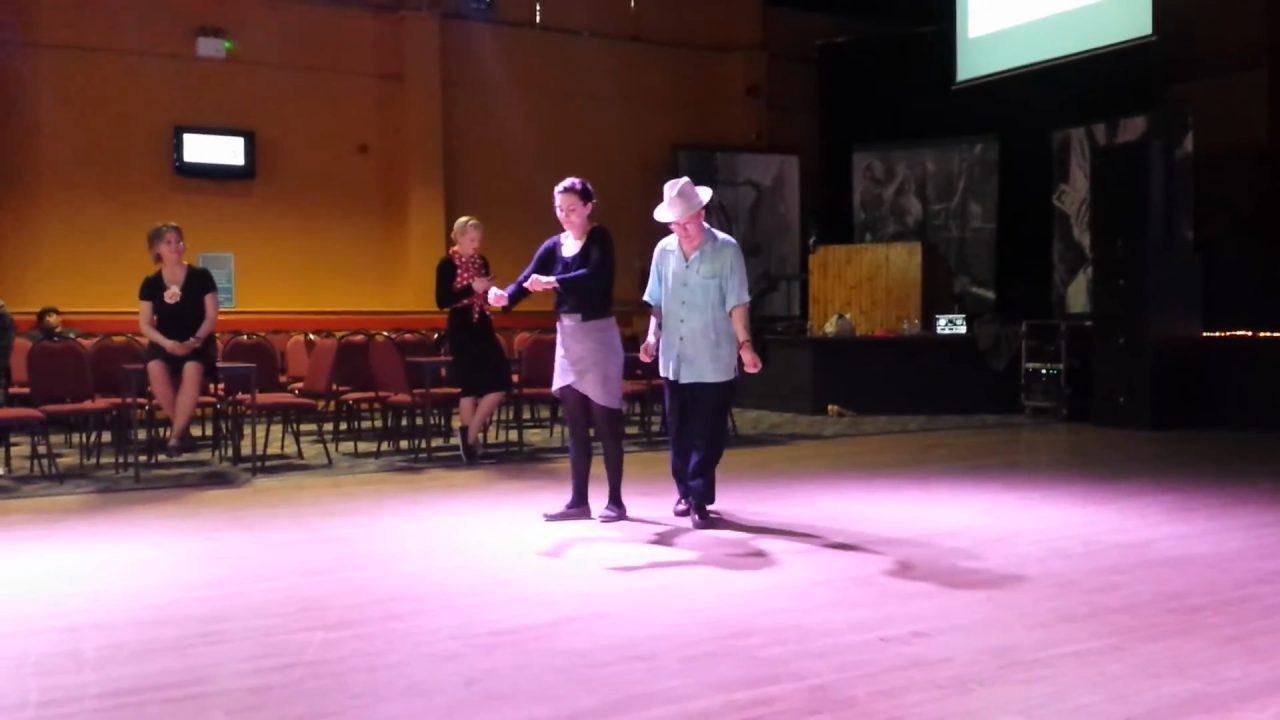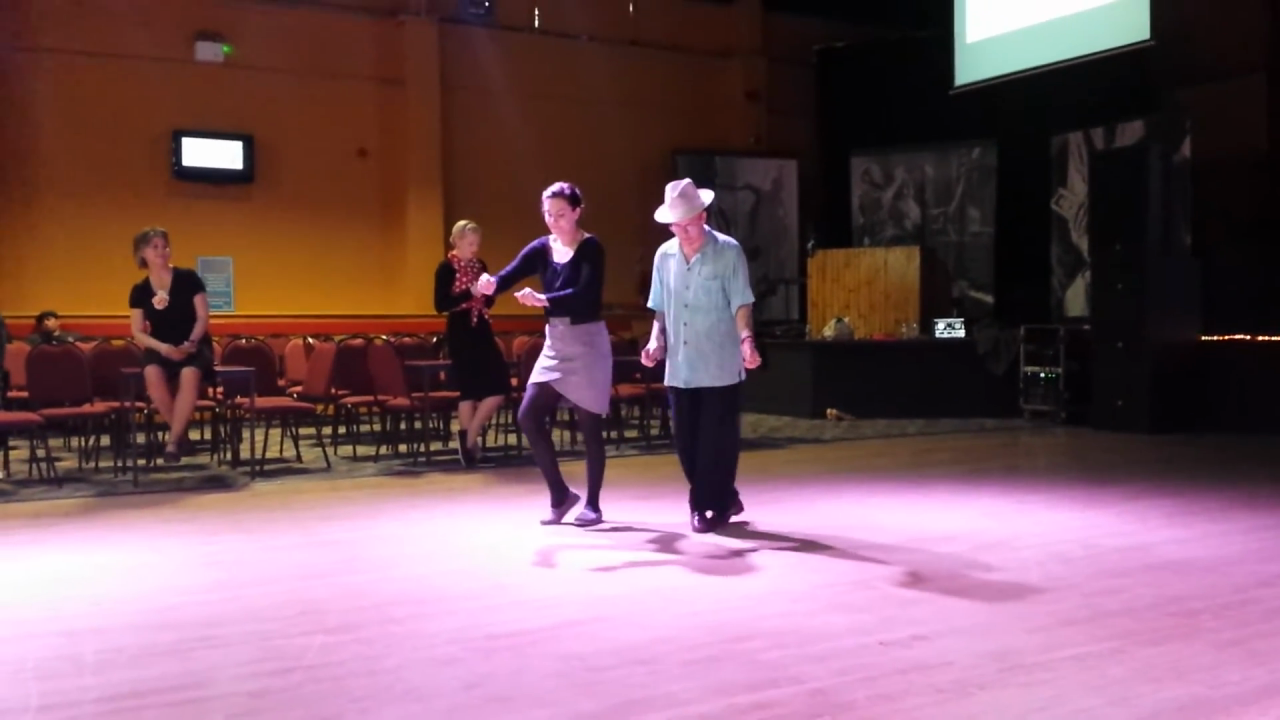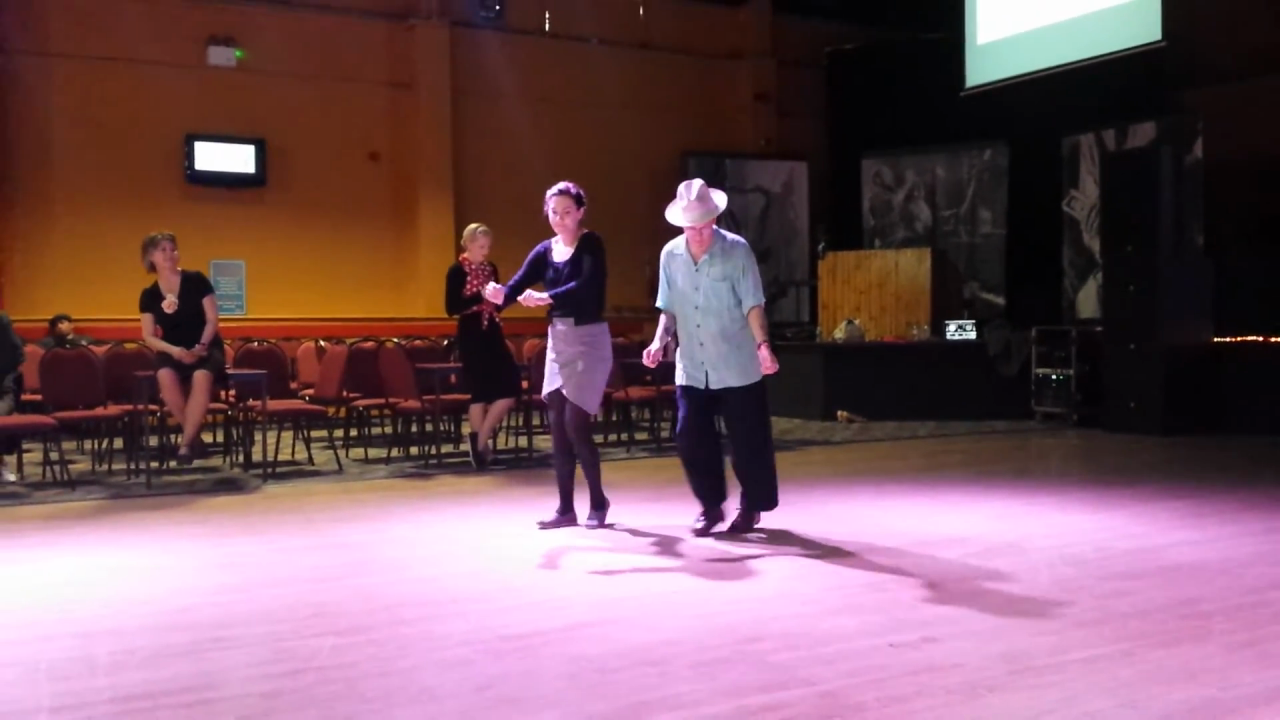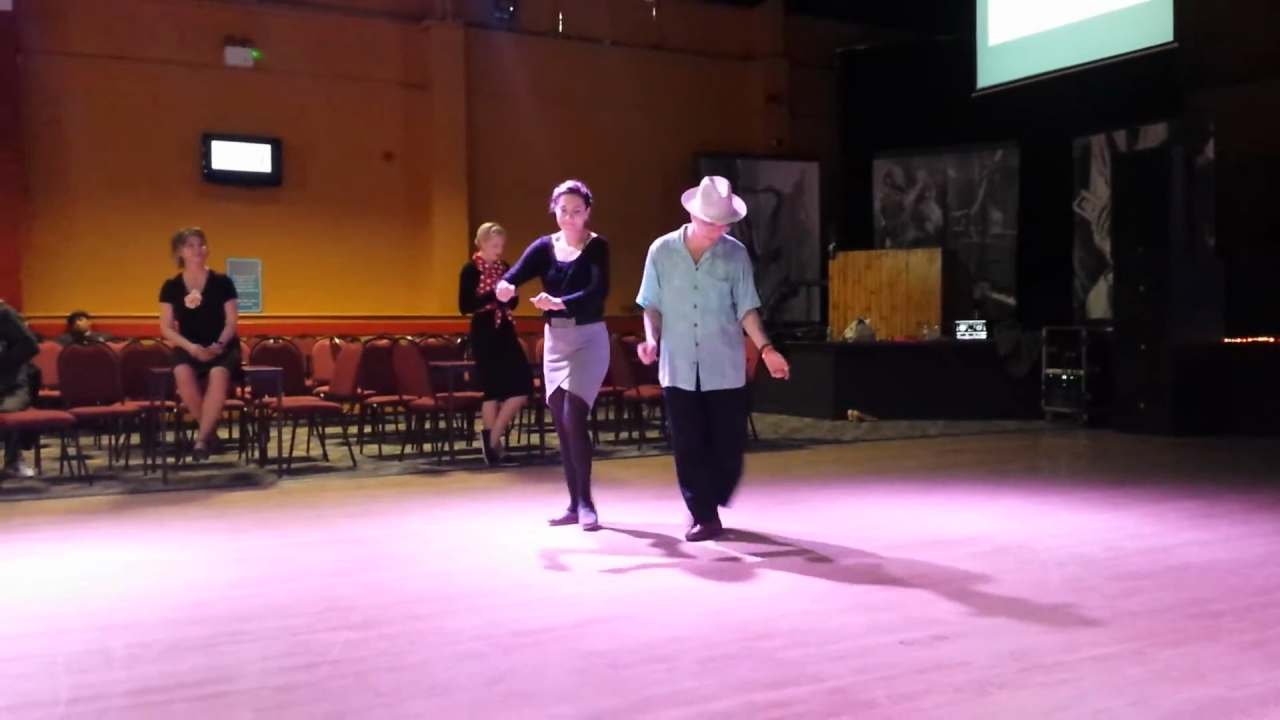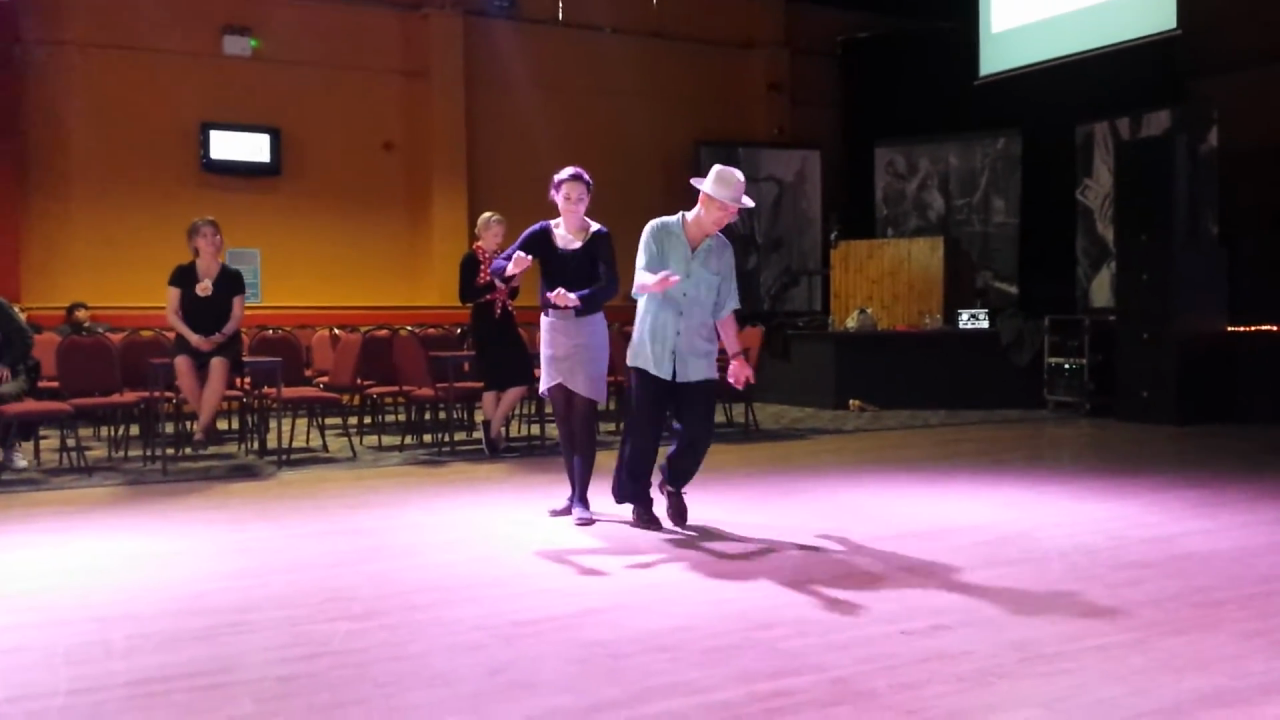
dt=0.4s
person 1, frame 1
left shoulder: (726, 250)
right shoulder: (663, 251)
left elbow: (736, 303)
left wrist: (744, 344)
right wrist: (653, 336)
left hip: (714, 361)
right hip: (674, 359)
left knee: (708, 434)
right knee: (680, 432)
left ankle: (699, 500)
right ankle: (686, 492)
person 1, frame 2
left shoulder: (728, 252)
right shoulder: (664, 256)
left elbow: (741, 303)
left wrist: (746, 340)
right wrist: (656, 341)
left hip: (719, 364)
right hip: (679, 365)
left knee: (715, 439)
right knee: (686, 440)
left ankle: (704, 505)
right ankle: (725, 499)
person 1, frame 3
left shoulder: (737, 251)
right shoulder: (670, 255)
left elbow: (753, 304)
right elbow: (669, 308)
left wrist: (762, 344)
right wrist: (659, 341)
left hip: (737, 364)
right hip: (691, 366)
left knee: (748, 437)
right knee: (690, 436)
left ankle: (752, 506)
right ankle: (712, 505)
person 1, frame 4
left shoulder: (735, 254)
right shoulder: (661, 251)
left elbow: (746, 309)
right elbow: (651, 305)
left wrist: (765, 349)
right wrist: (651, 338)
left hip: (725, 367)
right hip: (678, 367)
left knee: (728, 441)
right knee: (689, 445)
left ankle: (713, 503)
right ankle: (704, 516)
person 1, frame 5
left shoulder: (723, 250)
right shoulder: (658, 231)
left elbow: (724, 310)
right elbow: (640, 279)
left wrist: (736, 356)
right wrist: (656, 281)
left hip: (698, 360)
right hip: (651, 355)
left knee: (699, 430)
right knee: (644, 431)
left ankle: (673, 484)
right ankle: (640, 501)
person 2, frame 1
left shoulder: (599, 238)
right shoulder: (553, 246)
left elbow: (594, 277)
right elbow: (526, 281)
left wrist: (552, 282)
right wrist: (504, 297)
left hip: (598, 334)
right hip: (567, 336)
left knee: (605, 421)
right knee: (576, 422)
left ankle: (615, 501)
right ankle: (579, 501)
person 2, frame 2
left shoulder: (590, 248)
right shoulder: (541, 248)
left elbow: (586, 293)
right elbow: (510, 275)
left wrist: (543, 300)
right wrist: (491, 284)
left hip: (588, 340)
right hip: (555, 342)
left knee: (589, 426)
right knee: (529, 416)
left ankle: (592, 504)
right ankle: (560, 495)
person 2, frame 3
left shoulder: (591, 243)
right shoulder: (544, 252)
left elbow: (587, 286)
right elbow: (517, 286)
left wrist: (546, 297)
right wrist: (499, 293)
left hip: (589, 340)
right hip: (558, 342)
left knee: (576, 425)
right knee: (558, 429)
left ankle: (598, 502)
right ankle: (566, 508)
person 2, frame 4
left shoulder: (596, 246)
right shoulder: (544, 247)
left elbow: (598, 292)
right elbow: (511, 279)
left wrist: (560, 302)
right wrist: (504, 289)
left hip: (588, 338)
right hip: (554, 340)
left knee: (573, 419)
right knee: (562, 427)
left ankle: (586, 501)
right ankle: (574, 505)
person 2, frame 5
left shoulder: (599, 237)
right shoulder: (541, 233)
left elbow: (610, 286)
right elbow: (498, 266)
left wrist: (577, 298)
right wrist: (512, 266)
left hip: (588, 330)
right hip: (552, 329)
left knee: (583, 417)
right knee: (563, 418)
left ankle: (581, 499)
right ankle: (573, 495)
person 3, frame 1
left shoulder: (481, 261)
right shoulder: (447, 264)
right elbow: (442, 301)
left wrist: (490, 289)
right wrist: (470, 288)
left hip: (483, 326)
right hip: (461, 328)
left knee: (500, 382)
right knee: (470, 385)
left ankle: (470, 434)
right ankle: (470, 441)
person 3, frame 2
left shoulder: (480, 265)
right shoulder: (446, 268)
right elbow: (441, 305)
left wrist: (489, 293)
right wrist: (469, 292)
left hip: (482, 329)
right hip: (460, 332)
left knee: (499, 385)
right knee: (469, 388)
left ankle: (470, 438)
right ankle: (468, 444)
person 3, frame 3
left shoulder: (491, 269)
right shoulder: (457, 271)
right elbow: (452, 308)
right wrist: (480, 295)
left hip: (492, 332)
right hip: (471, 335)
left knee: (510, 388)
right knee: (480, 391)
left ankle: (481, 440)
right ankle: (480, 446)
person 3, frame 4
left shoulder: (504, 267)
right shoulder: (471, 270)
right elbow: (465, 307)
left wrist: (512, 295)
right wrist: (493, 294)
left hip: (505, 331)
right hip: (484, 333)
left knee: (522, 386)
right knee: (493, 389)
left ankle: (493, 439)
right ankle: (493, 445)
person 3, frame 5
right shoulder: (471, 259)
right elbow: (465, 296)
left wrist: (514, 285)
right wrist: (493, 284)
left hip: (506, 321)
right hip: (484, 323)
left knee: (522, 376)
right knee: (493, 379)
left ankle: (494, 429)
right ankle: (493, 434)
person 4, frame 1
left shoulder: (201, 276)
right shoulder: (150, 283)
left elbow: (211, 316)
right elbow: (145, 325)
left wrist: (197, 339)
right wrist: (166, 343)
left hip: (197, 344)
right hip: (164, 344)
left knee: (192, 370)
right knee: (156, 370)
left ankle: (176, 434)
right ankle: (182, 428)
person 4, frame 2
left shoulder: (188, 278)
right shoulder: (139, 291)
left elbow: (203, 317)
right elbow: (138, 332)
left wrist: (191, 343)
right wrist: (162, 347)
left hip: (194, 346)
right hip: (160, 349)
left knee: (189, 375)
right knee: (152, 374)
left ankle: (173, 440)
right ankle: (179, 431)
person 4, frame 3
left shoulder: (196, 280)
right shoulder: (149, 295)
left elbow: (212, 319)
right elbow: (149, 336)
left wrist: (201, 346)
right wrist: (173, 350)
left hip: (206, 348)
right hip: (172, 352)
left knee: (201, 378)
right knee: (166, 377)
left ankle: (186, 442)
right ankle: (193, 434)
person 4, frame 4
left shoulder: (222, 282)
right shoulder: (171, 287)
left elbow: (232, 322)
right elbow: (166, 328)
left wrist: (219, 345)
right wrist: (190, 347)
left hip: (222, 347)
right hip: (188, 347)
left knee: (218, 375)
right knee: (183, 374)
left ankle: (202, 437)
right ankle: (208, 429)
person 4, frame 5
left shoulder: (233, 276)
right shoulder: (181, 273)
left elbow: (237, 316)
right elbow: (171, 314)
left wrist: (222, 335)
right wrist: (192, 337)
left hip: (223, 339)
right hip: (190, 338)
left knee: (218, 365)
right knee: (182, 365)
left ankle: (201, 428)
right ankle: (207, 420)
